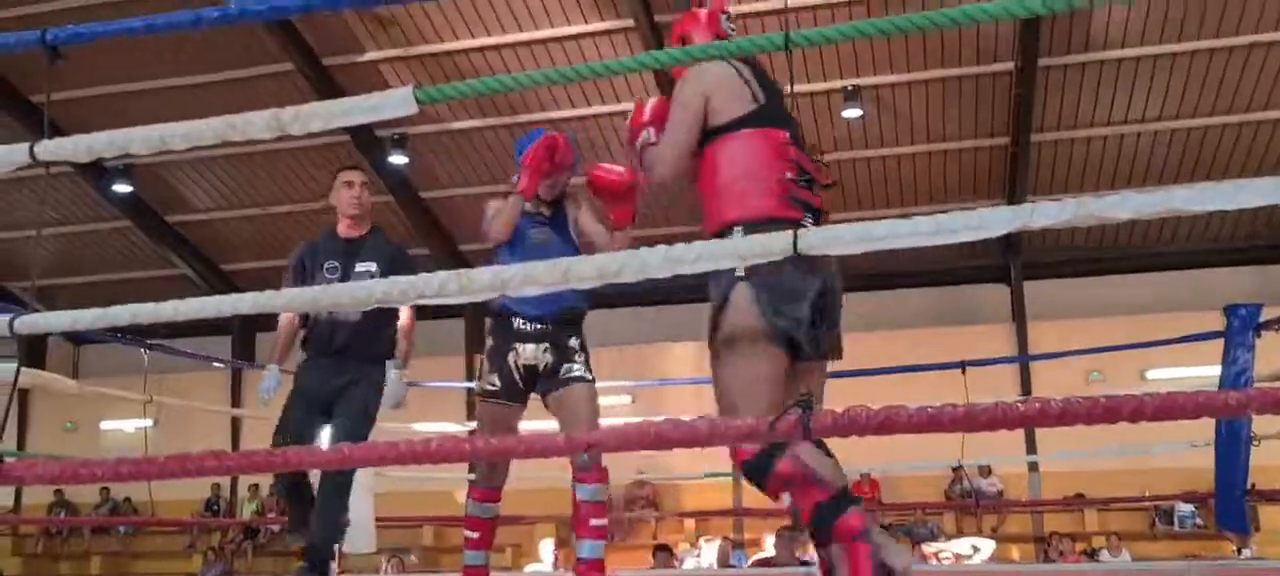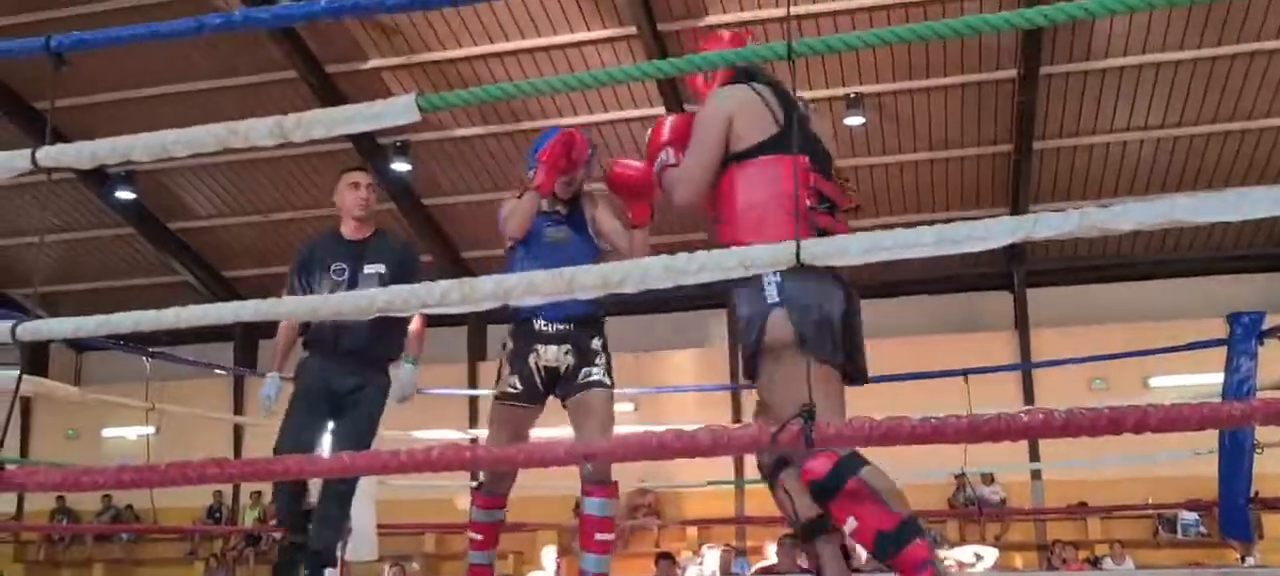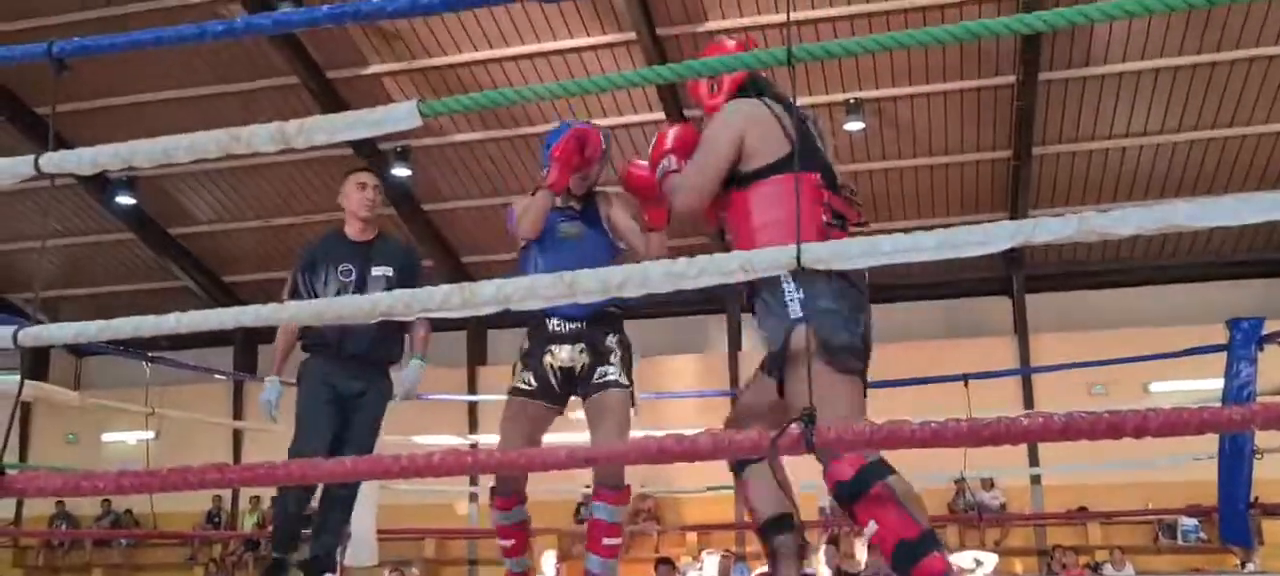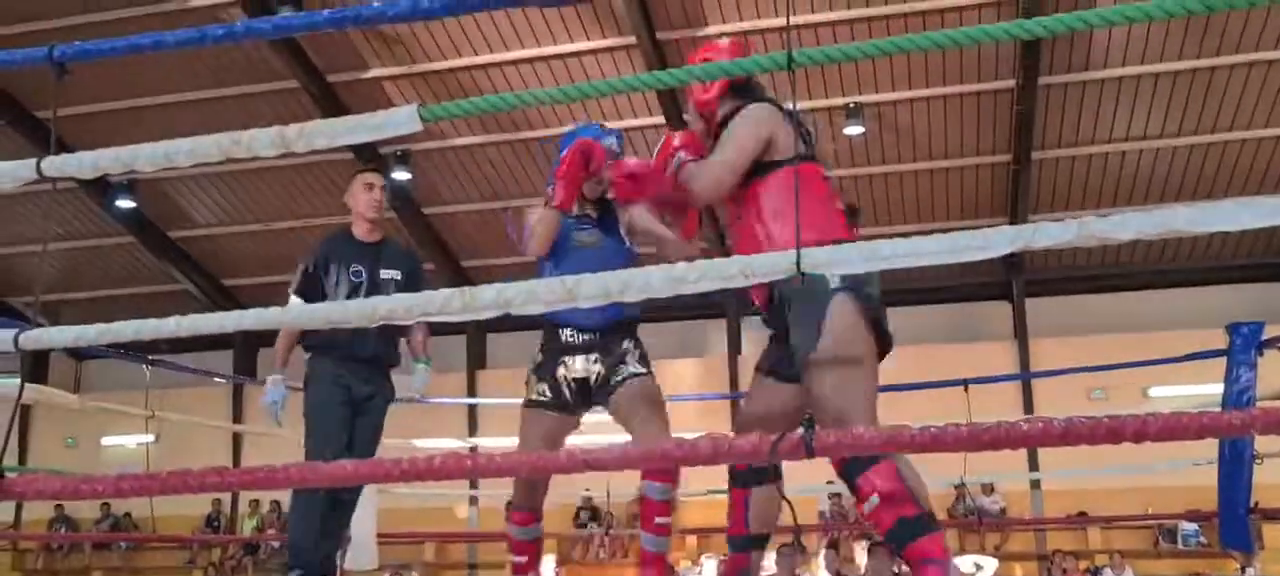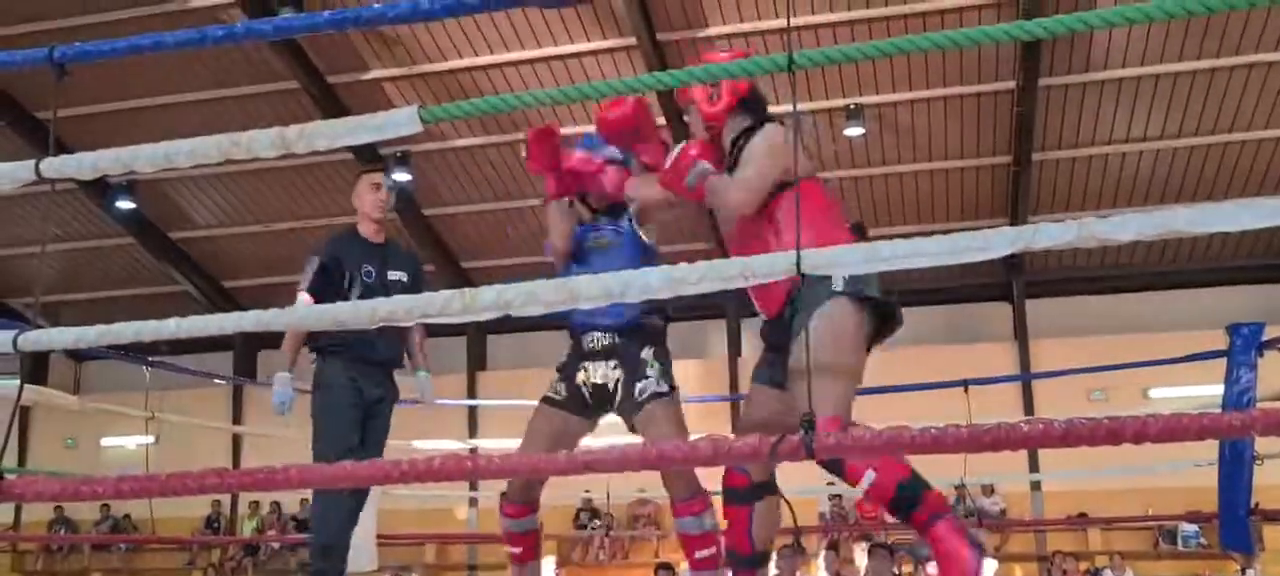
dt=0.1s
person 1, frame 1
left shoulder: (704, 75)
right shoulder: (764, 89)
left elbow: (663, 173)
left wrist: (646, 137)
left hip: (758, 255)
right hip: (809, 259)
right knee: (793, 435)
person 1, frame 2
left shoulder: (728, 97)
right shoulder: (784, 111)
left elbow: (686, 194)
left wrist: (664, 157)
left hip: (781, 281)
right hip: (819, 283)
left knee: (817, 451)
right knee: (780, 444)
person 1, frame 3
left shoulder: (738, 113)
right shoulder: (787, 126)
left elbow: (688, 201)
left wrist: (668, 165)
left hip: (803, 291)
right hip: (830, 291)
left knee: (842, 455)
right knee: (743, 434)
person 1, frame 4
left shoulder: (758, 115)
right shoulder: (738, 133)
left elbow: (708, 186)
left wrist: (678, 161)
right wrist: (641, 177)
left hip: (825, 282)
right hip: (795, 299)
person 1, frame 5
left shoulder: (769, 136)
right shoulder: (730, 155)
left elbow: (735, 204)
left wrist: (696, 170)
left hip: (828, 287)
right hip: (790, 317)
left knee: (825, 431)
right knee: (747, 464)
person 2, frame 1
left shoulder: (575, 207)
right shoulder: (501, 208)
left elbow: (617, 257)
right elbow: (496, 232)
left wrist: (623, 210)
right wrist: (529, 184)
left hip: (564, 339)
right hip: (511, 338)
left knee: (587, 453)
right knee: (489, 462)
person 2, frame 2
left shoulder: (593, 207)
right shoulder: (517, 206)
left elbow: (636, 255)
right elbow: (512, 231)
left wrist: (639, 203)
right wrist: (544, 182)
left hip: (584, 342)
right hip: (529, 341)
left knee: (597, 464)
right knee: (497, 469)
person 2, frame 3
left shoulder: (607, 205)
right shoulder: (531, 205)
left elbow: (653, 259)
right elbow: (525, 230)
left wrist: (655, 206)
right wrist: (559, 178)
left hip: (601, 340)
right hip: (546, 340)
left knee: (610, 466)
right knee: (507, 471)
person 2, frame 4
left shoulder: (624, 212)
right shoulder: (544, 214)
left elbow: (683, 252)
right elbow: (535, 249)
right wrist: (564, 189)
left hip: (616, 346)
right hip: (560, 352)
left knee: (659, 451)
right knee: (527, 484)
person 2, frame 5
left shoulder: (633, 211)
right shoulder: (563, 214)
right elbow: (558, 248)
right wrist: (556, 180)
left hip: (637, 352)
right hip: (583, 358)
left knee: (679, 475)
right knee: (519, 483)
person 3, frame 1
left shoulder: (391, 251)
right shoulder: (310, 252)
left elbow: (405, 316)
right elbow: (292, 314)
left wrist: (397, 370)
right wrist: (274, 366)
left hip: (364, 372)
right hip: (316, 367)
right knee: (285, 450)
right ankle: (307, 524)
person 3, frame 2
left shoulder: (398, 253)
right shoulder: (314, 252)
left elbow: (415, 314)
right elbow: (292, 316)
left wrist: (410, 366)
right wrist: (274, 372)
left hip: (370, 374)
right hip: (320, 367)
right knee: (291, 452)
right ankle: (293, 539)
person 3, frame 3
left shoulder: (401, 256)
right shoulder: (318, 252)
left elbow: (417, 316)
right elbow: (292, 317)
left wrist: (416, 362)
right wrist: (274, 376)
left hip: (372, 378)
right hip: (322, 369)
right knee: (305, 458)
person 3, frame 4
left shoulder: (405, 259)
right shoulder: (327, 251)
left elbow: (415, 320)
left wrist: (421, 365)
right wrist: (277, 375)
left hip: (376, 379)
right hip: (330, 370)
right knee: (325, 464)
person 3, frame 5
left shoulder: (406, 261)
right shoulder: (335, 250)
left elbow: (412, 324)
right elbow: (301, 311)
left wrist: (423, 371)
right wrist: (285, 373)
left hip: (382, 380)
right hip: (339, 372)
right knee: (336, 469)
